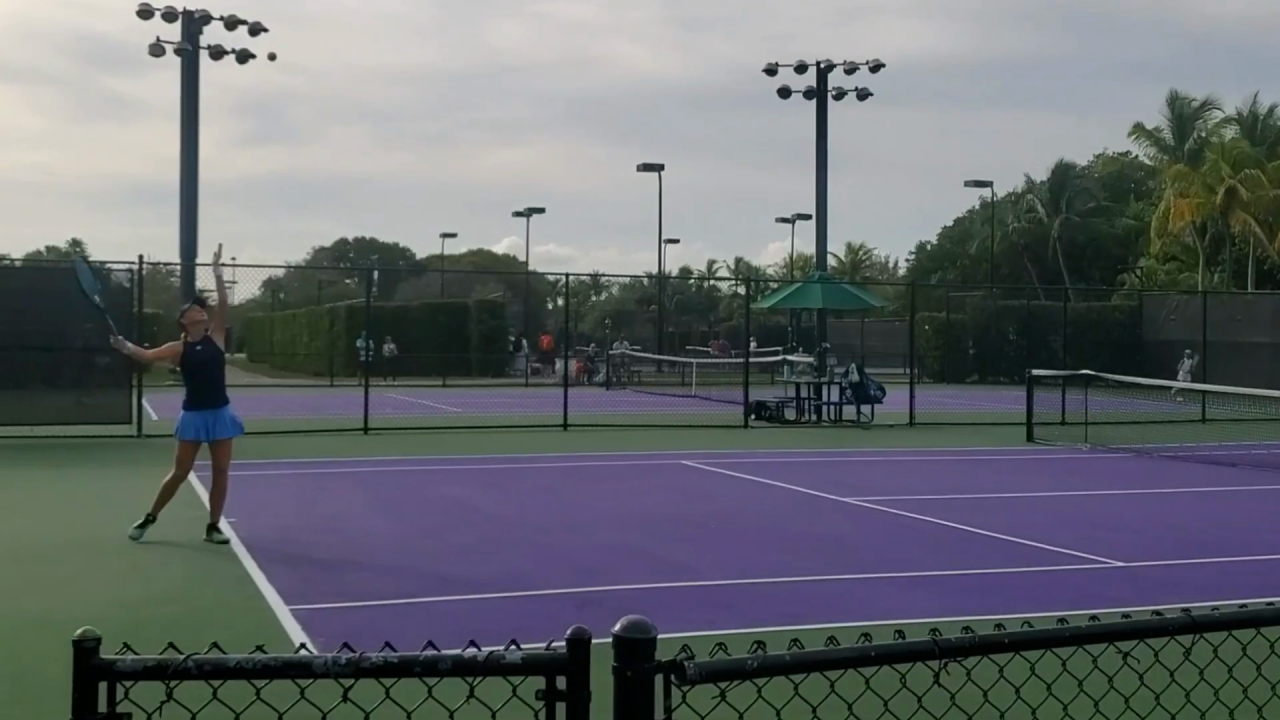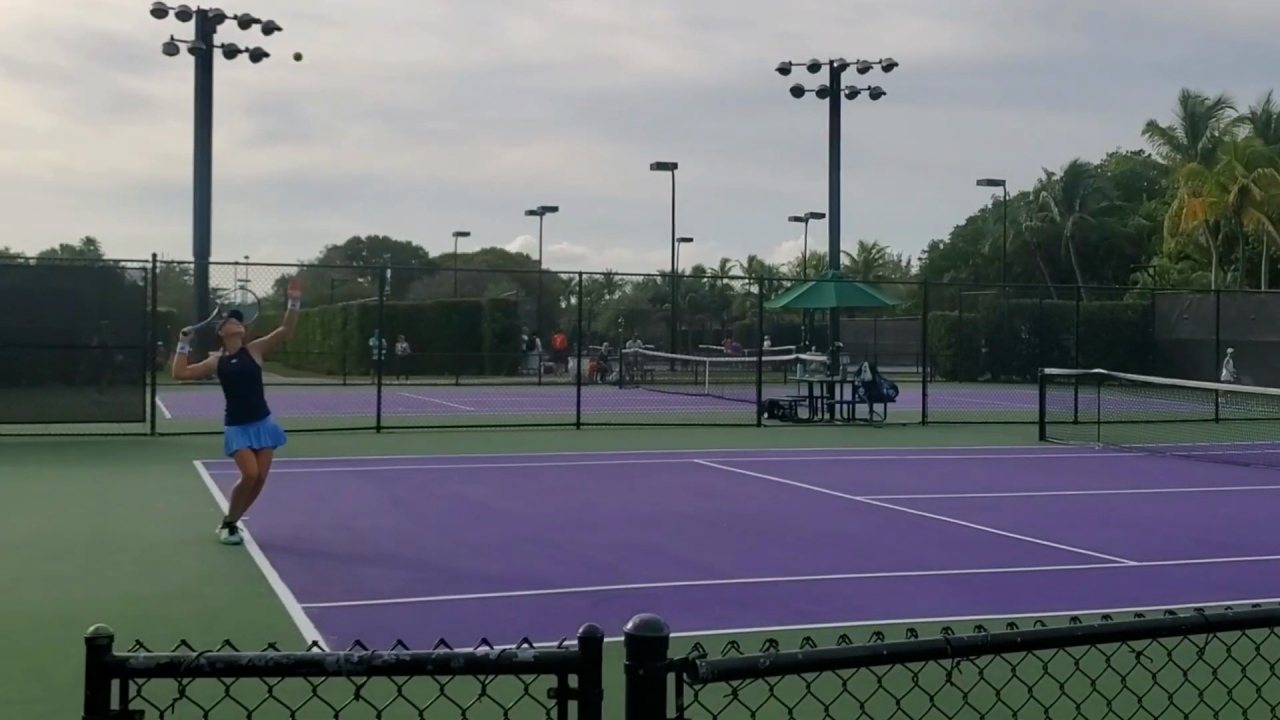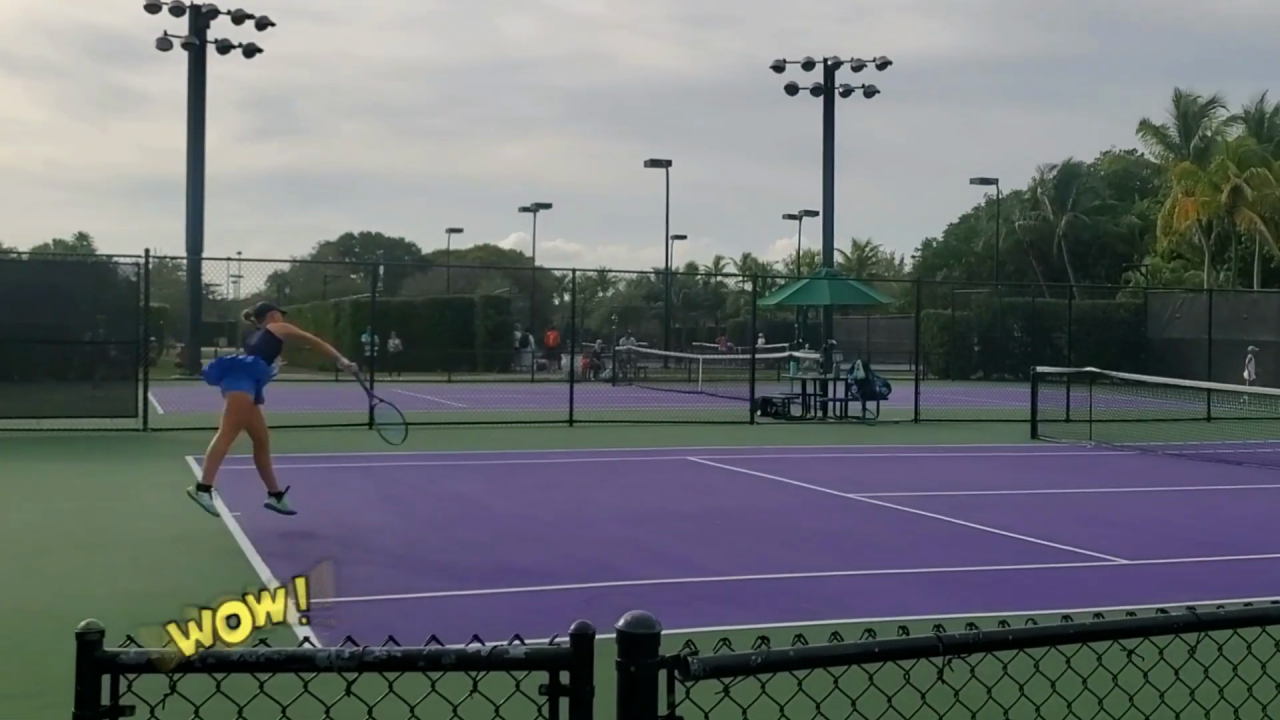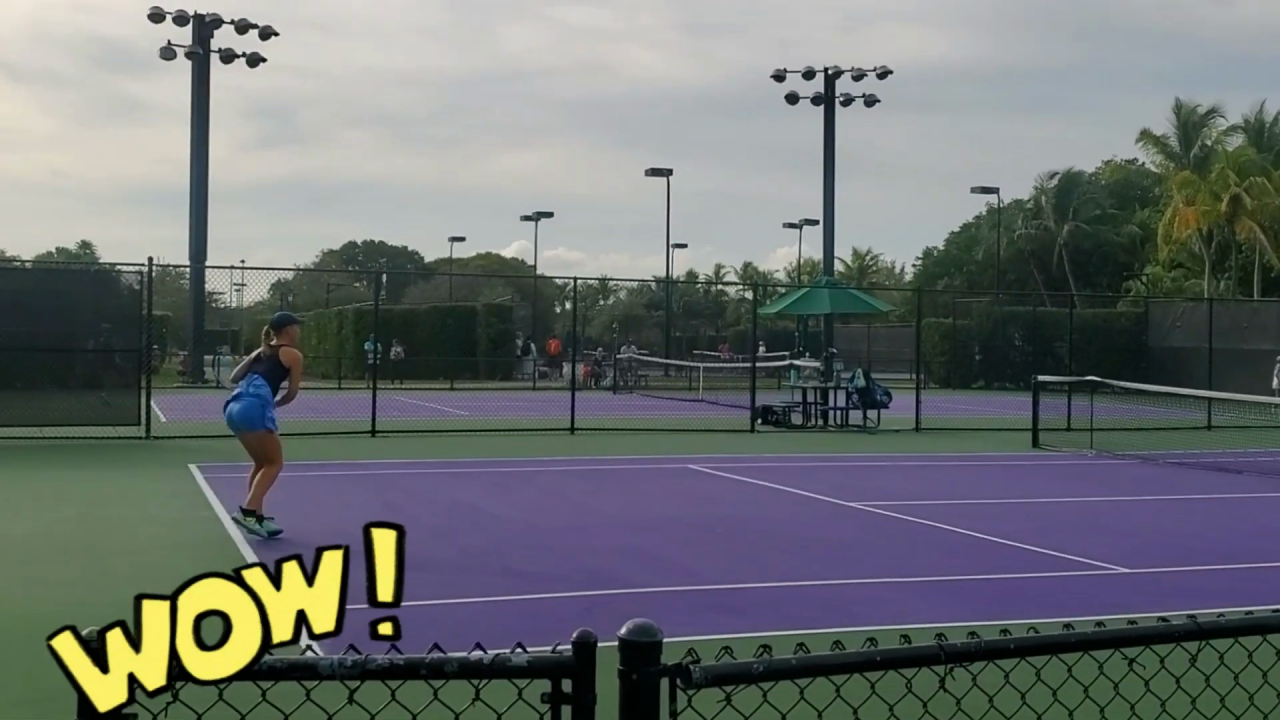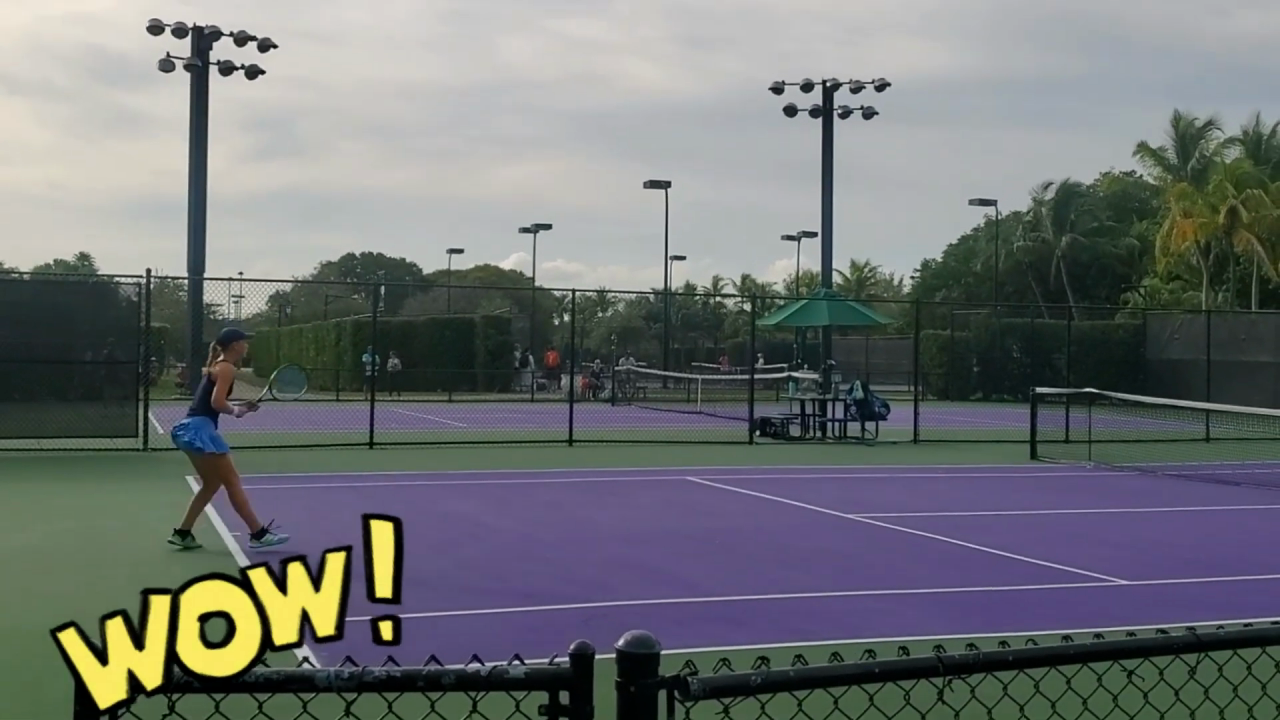
dt=0.4s
person 1, frame 1
left shoulder: (216, 337)
right shoulder: (178, 348)
left elbow: (223, 303)
right elbow: (146, 355)
left wrist: (217, 270)
right wrist: (123, 345)
left hip: (220, 414)
right hip: (193, 416)
left knee: (221, 473)
right knee: (179, 473)
left ankle: (214, 526)
right ankle: (148, 518)
person 1, frame 2
left shoulder: (254, 351)
right shoulder: (216, 363)
left elbow: (285, 330)
right elbow: (178, 373)
left wrist: (293, 300)
right wrist: (182, 344)
left hip: (263, 425)
right hip: (238, 428)
left knee: (260, 479)
right knee: (250, 477)
left ankle: (232, 521)
right ankle: (228, 524)
person 1, frame 3
left shoulder: (256, 337)
right shoulder: (278, 328)
right elbow: (310, 340)
right wrist: (341, 359)
left hip: (241, 379)
right hip: (244, 378)
left knee: (261, 443)
right knee: (227, 434)
left ankle: (276, 496)
right ankle: (203, 488)
person 1, frame 4
left shoulder: (261, 351)
right shoulder: (293, 354)
left elbow: (233, 377)
right elbow: (292, 391)
right wrist: (275, 403)
left hip: (236, 408)
right hip: (253, 408)
left knee: (263, 463)
right knee: (273, 464)
left ankle: (255, 515)
right ankle: (250, 513)
person 1, frame 5
left shoulder: (214, 367)
right shoulder: (225, 369)
right elbow: (216, 403)
left wrist: (239, 407)
right wrist: (236, 411)
left hip: (193, 428)
right hip: (201, 430)
left knee: (211, 484)
right knee: (232, 483)
left ankle: (182, 532)
right ankle: (259, 534)
